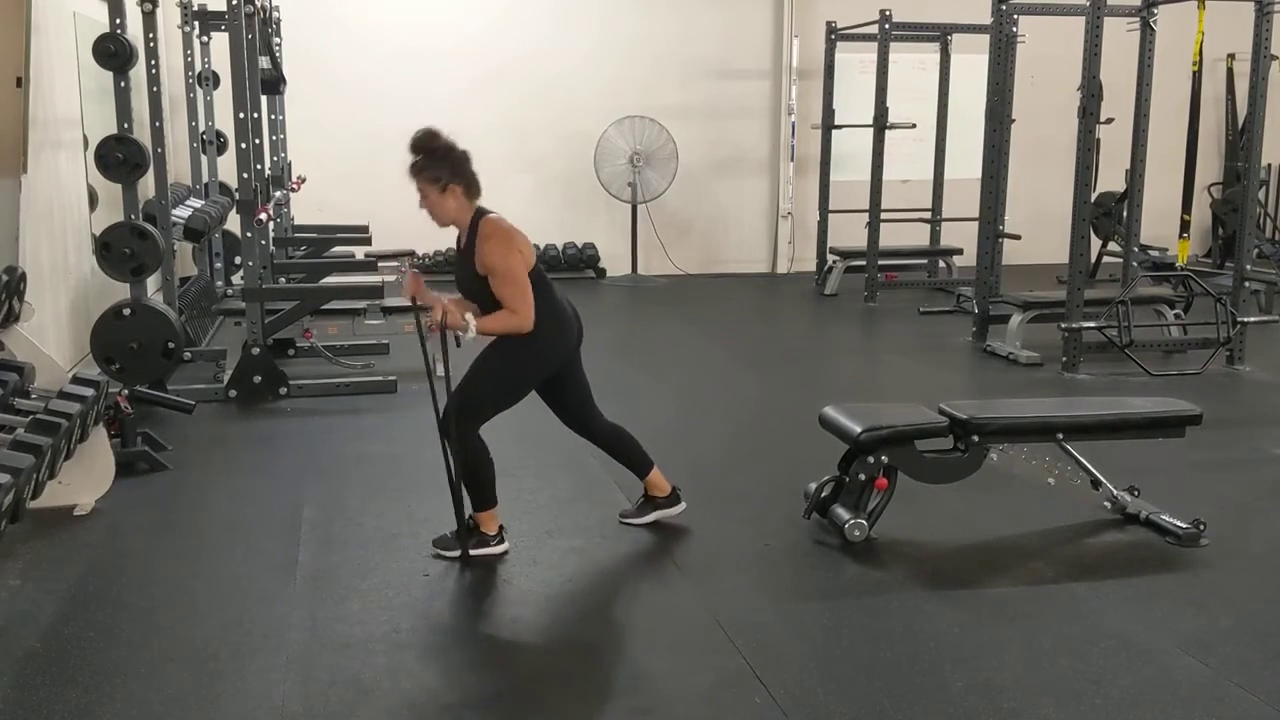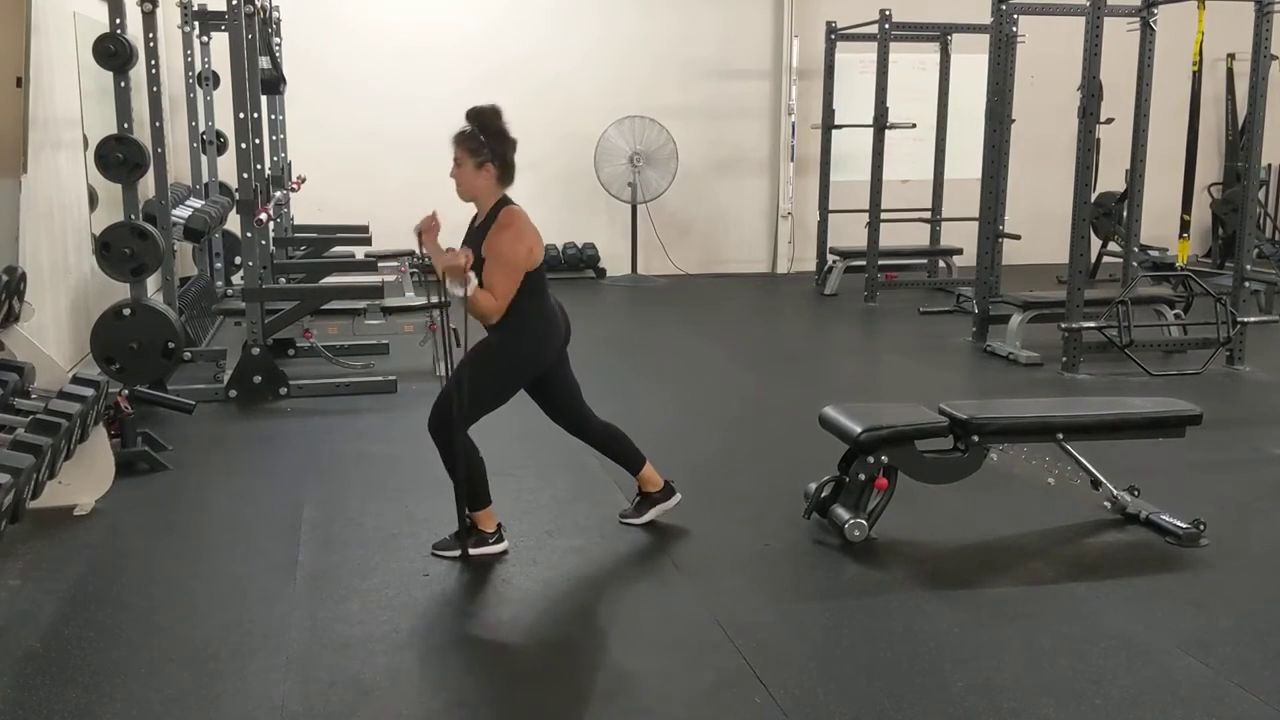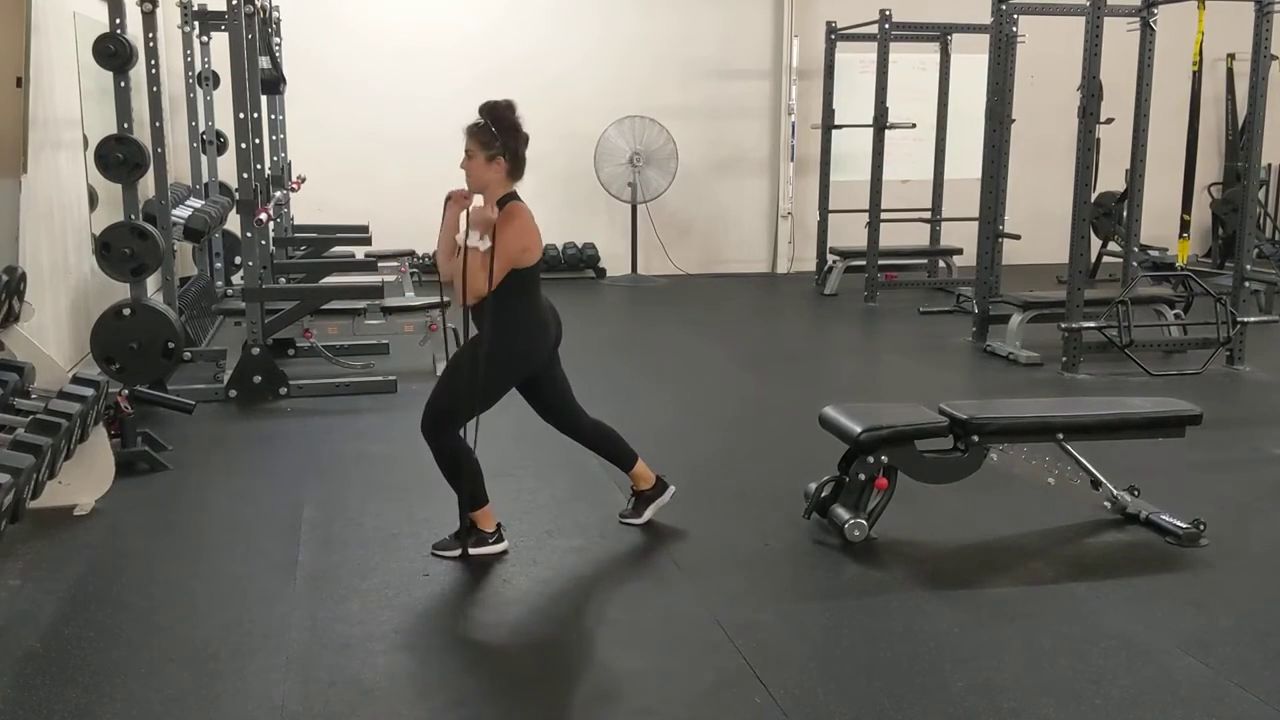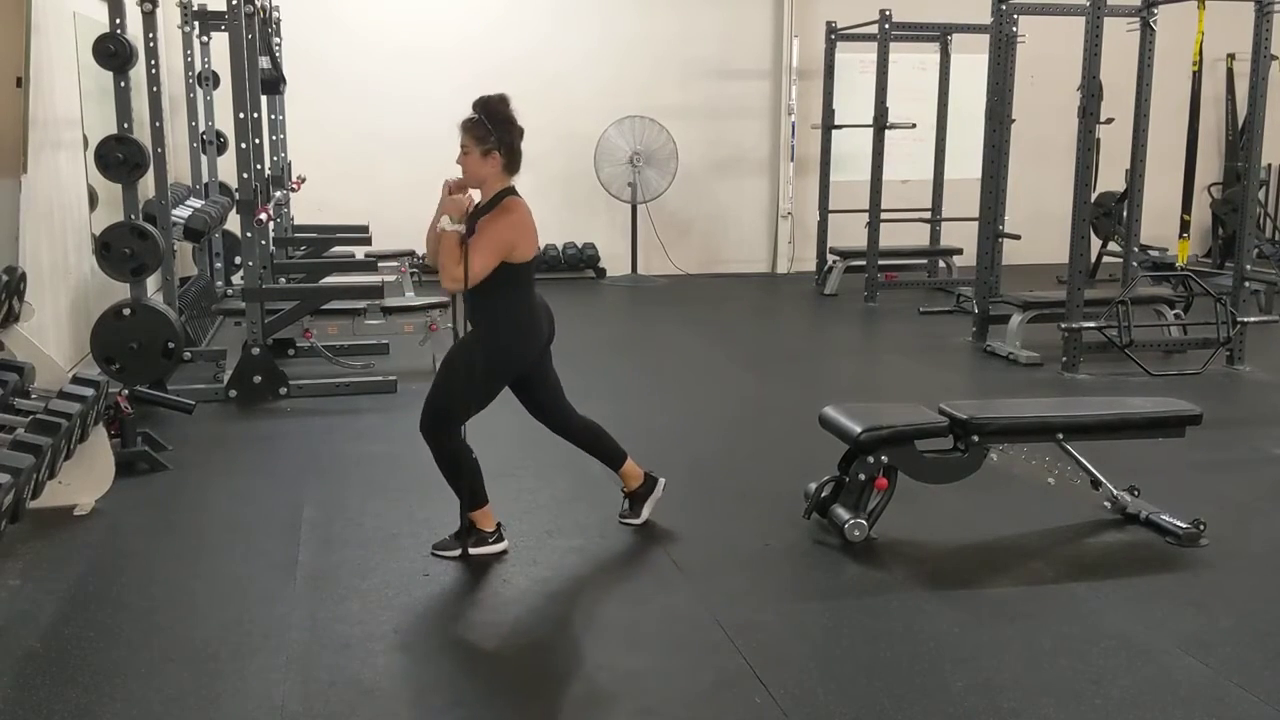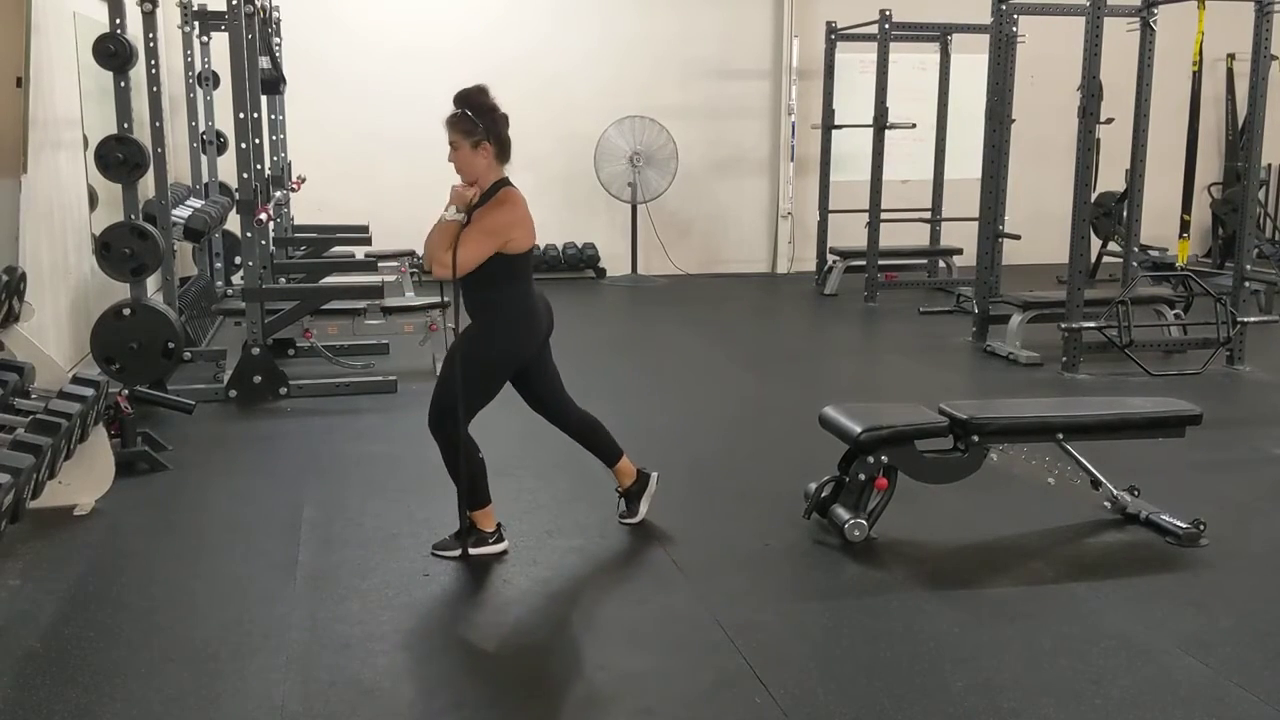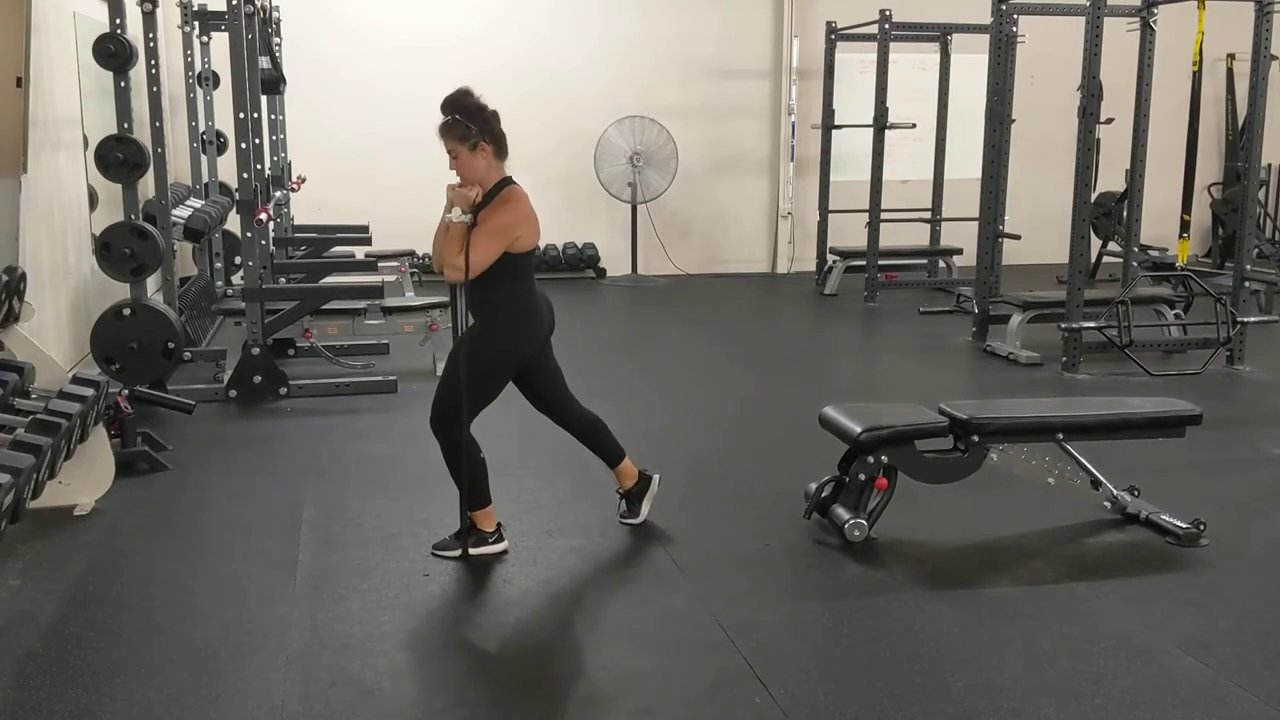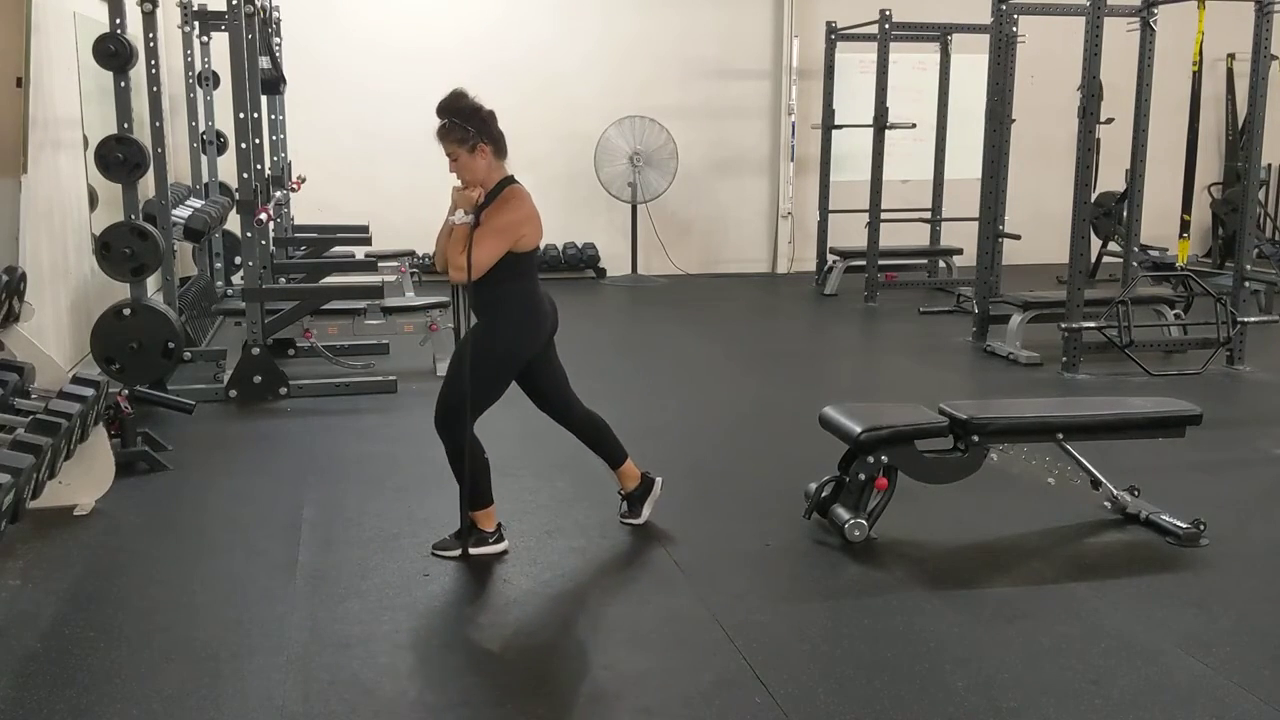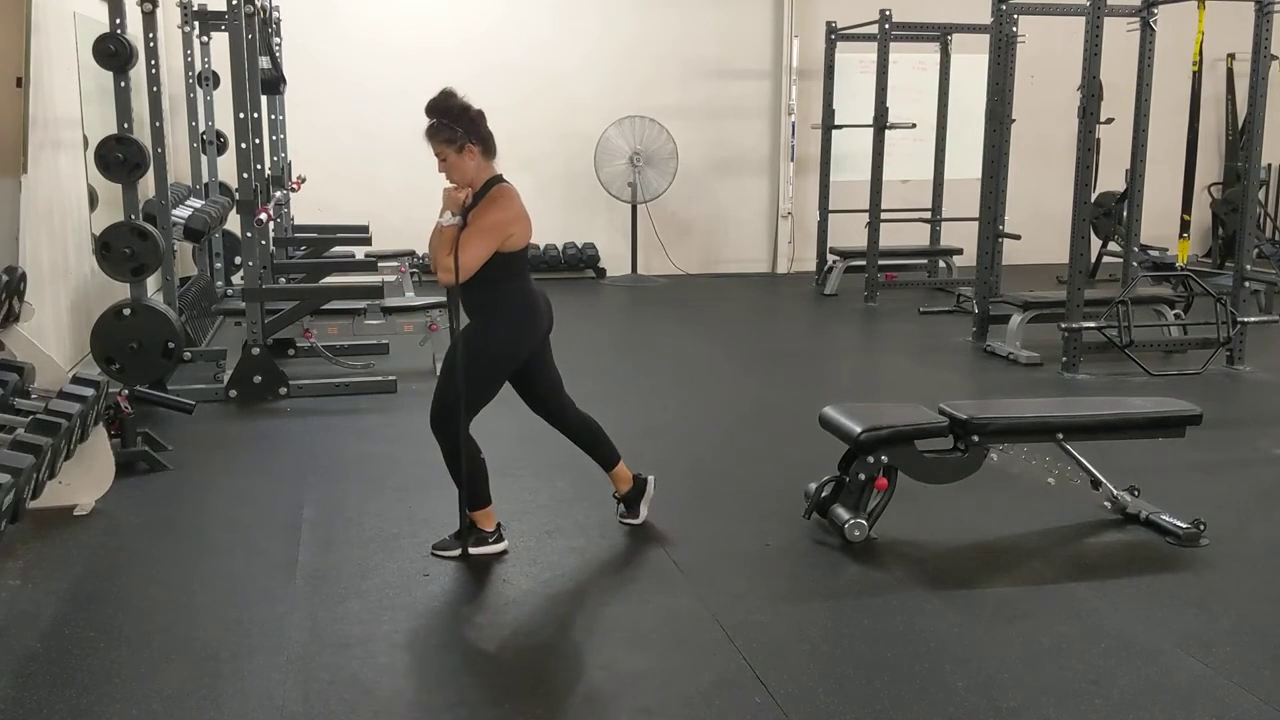
dt=0.2s
person 1, frame 1
left shoulder: (493, 241)
right shoulder: (471, 234)
left elbow: (521, 318)
right elbow: (484, 307)
left wrist: (465, 323)
right wrist: (433, 299)
left hip: (541, 340)
right hip: (558, 333)
left knee: (458, 420)
right knee: (585, 420)
left ankle: (487, 532)
right ankle: (662, 492)
person 1, frame 2
left shoulder: (508, 230)
right shoulder: (484, 218)
left elbow: (492, 310)
right elbow: (478, 290)
left wrist: (461, 277)
right wrist: (435, 250)
left hip: (523, 340)
right hip: (541, 332)
left knee: (446, 422)
right knee: (577, 417)
left ankle: (486, 531)
right ankle: (655, 487)
person 1, frame 3
left shoulder: (512, 224)
right shoulder: (489, 211)
left elbow: (468, 293)
right elbow: (451, 276)
left wrist: (478, 235)
right wrist: (451, 221)
left hip: (512, 341)
right hip: (531, 332)
left knee: (438, 424)
right knee: (568, 416)
left ankle: (485, 531)
right ankle: (649, 483)
person 1, frame 4
left shoulder: (507, 217)
right shoulder: (486, 205)
left elbow: (453, 280)
right elbow: (437, 259)
left wrist: (452, 221)
right wrist: (444, 213)
left hip: (504, 338)
right hip: (524, 329)
left knee: (437, 424)
right knee: (558, 414)
left ankle: (484, 531)
right ankle: (639, 481)
person 1, frame 5
left shoulder: (503, 209)
right shoulder: (483, 198)
left elbow: (442, 266)
right elbow: (432, 256)
left wrist: (454, 212)
right wrist: (455, 210)
left hip: (502, 331)
right hip: (521, 323)
left knee: (446, 421)
right knee: (558, 407)
left ankle: (484, 532)
right ankle: (633, 480)
person 1, frame 6
left shoulder: (508, 207)
right shoulder: (484, 197)
left elbow: (455, 269)
right elbow: (440, 260)
left wrist: (460, 214)
right wrist: (452, 211)
left hip: (505, 330)
right hip: (523, 322)
left knee: (448, 422)
right knee: (560, 406)
left ankle: (485, 532)
right ankle: (634, 481)
person 1, frame 7
left shoulder: (511, 205)
right shoulder: (485, 196)
left elbow: (461, 270)
right elbow: (442, 261)
left wrist: (462, 214)
right wrist: (457, 212)
left hip: (508, 329)
right hip: (525, 322)
left knee: (452, 421)
right knee: (564, 406)
left ankle: (485, 531)
right ankle: (636, 483)
person 1, frame 8
left shoulder: (498, 205)
right shoulder: (476, 197)
left elbow: (449, 271)
right elbow: (437, 261)
left wrist: (450, 215)
right wrist: (450, 214)
left hip: (502, 330)
right hip: (522, 320)
left knee: (448, 421)
right knee: (558, 408)
left ankle: (484, 532)
right ankle: (630, 486)
